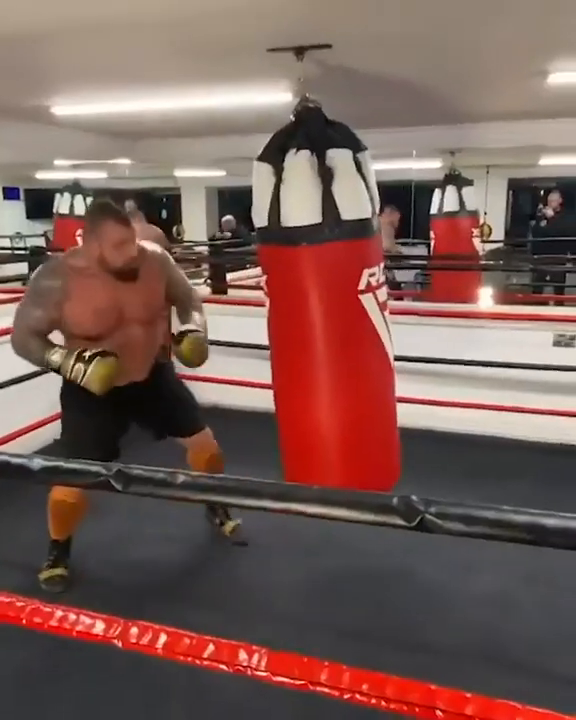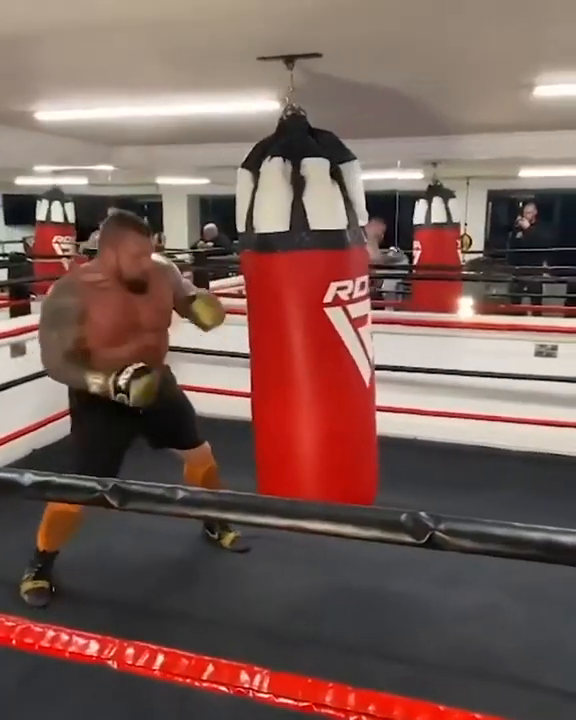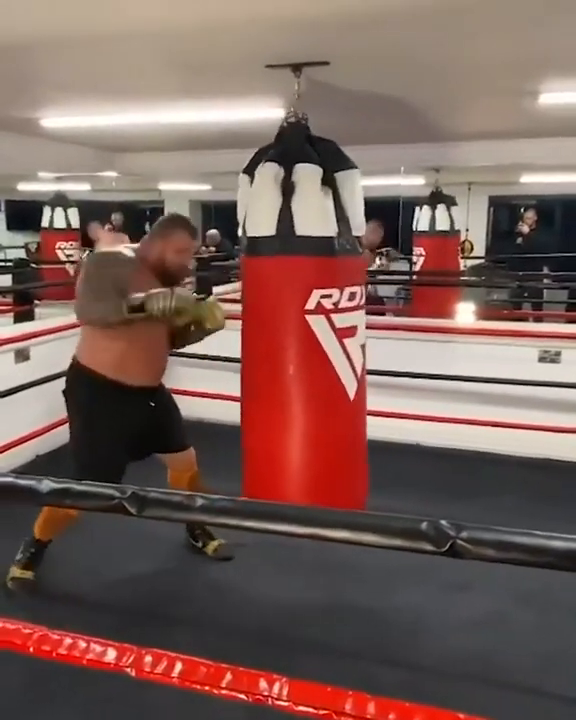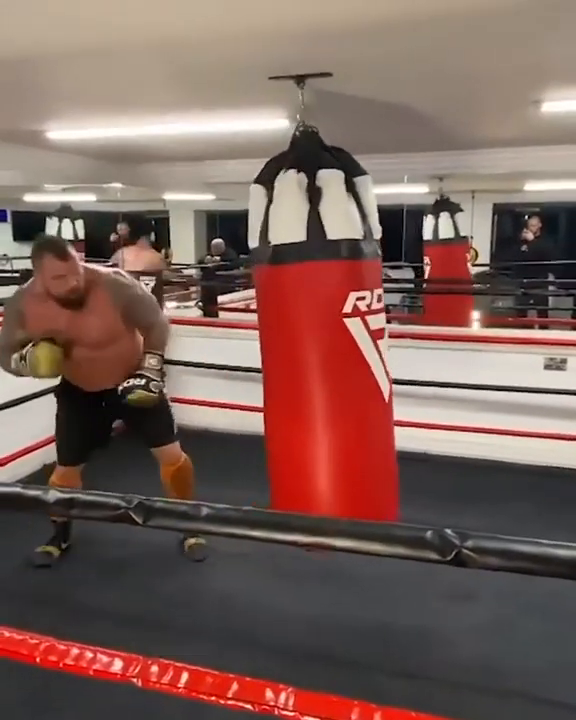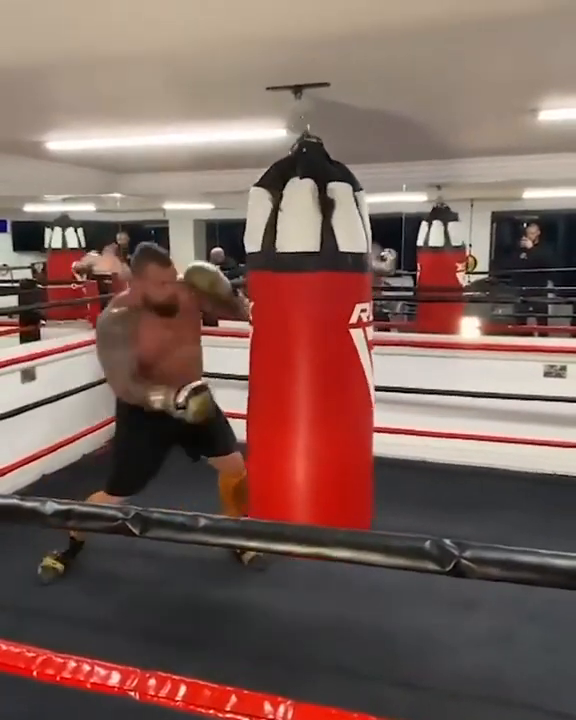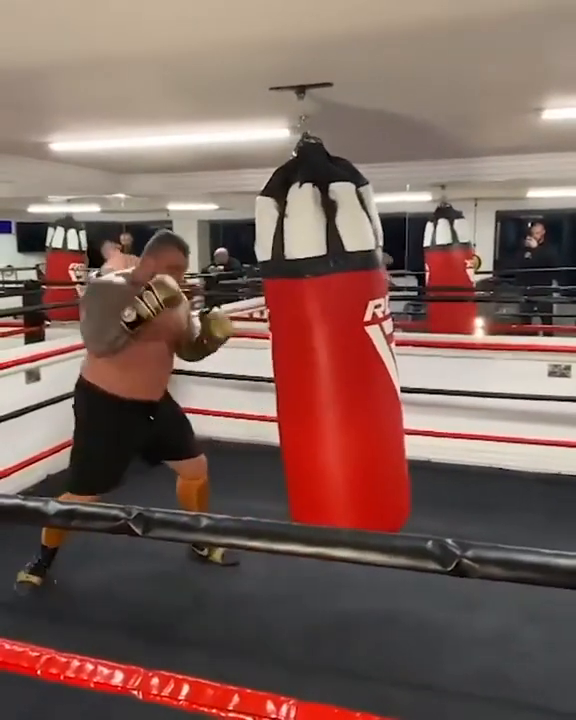
dt=0.7s
person 1, frame 1
left shoulder: (155, 259)
right shoulder: (57, 278)
left elbow: (185, 298)
right elbow: (23, 337)
left wrist: (193, 330)
right wrist: (72, 362)
left hip: (151, 375)
right hip: (92, 391)
left knee: (203, 440)
left ankle: (217, 509)
right ankle: (58, 551)
person 1, frame 2
left shoulder: (160, 271)
right shoulder: (70, 294)
left elbow: (187, 299)
right elbow: (57, 364)
left wrist: (201, 304)
right wrist: (114, 383)
left hip: (156, 385)
right hip: (101, 399)
left knee: (200, 454)
left ankle: (214, 525)
right ankle: (40, 563)
person 1, frame 3
left shoulder: (163, 279)
right shoulder: (111, 263)
left elbow: (175, 338)
right elbow: (91, 308)
left wrist: (202, 321)
right wrist: (157, 303)
left hip: (147, 389)
right hip: (98, 390)
left knee: (185, 460)
left ankle: (196, 531)
right ankle: (32, 550)
person 1, frame 4
left shoulder: (113, 285)
left elbow: (156, 324)
left wrist: (151, 370)
right wrist: (31, 358)
left hip: (130, 380)
right hip: (78, 390)
left knee: (171, 454)
right knee: (67, 468)
right ankle: (60, 533)
person 1, frame 5
left shoulder: (187, 290)
right shoulder: (116, 321)
left elbow: (237, 311)
right elbow: (124, 385)
left wrist: (222, 290)
right wrist: (174, 400)
left hip: (194, 401)
right hip: (143, 412)
left knee: (234, 466)
right knee: (116, 494)
right ankle: (70, 546)
person 1, frame 6
left shoulder: (174, 301)
right shoulder: (106, 289)
left elbow: (189, 349)
right elbow: (97, 343)
left wrist: (212, 336)
right wrist: (140, 309)
left hip: (156, 402)
right hip: (105, 405)
left knee: (196, 466)
right knee: (82, 495)
left ankle: (199, 541)
right ankle: (43, 559)
